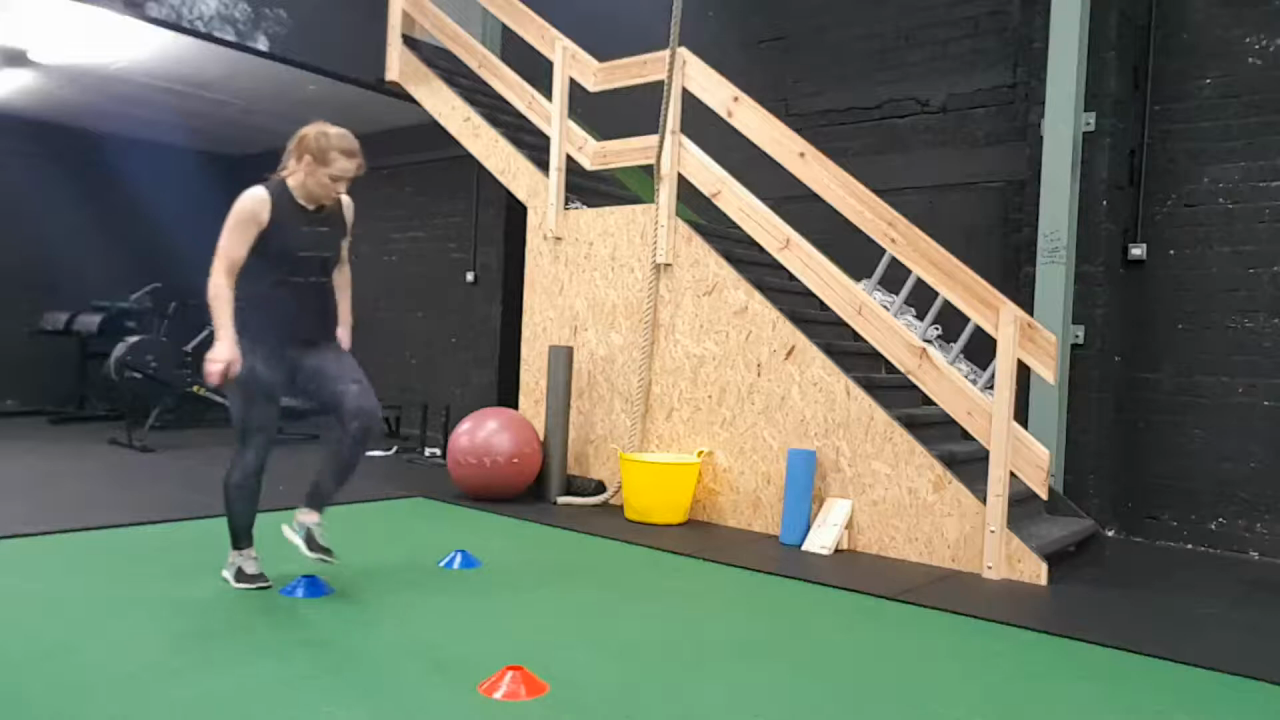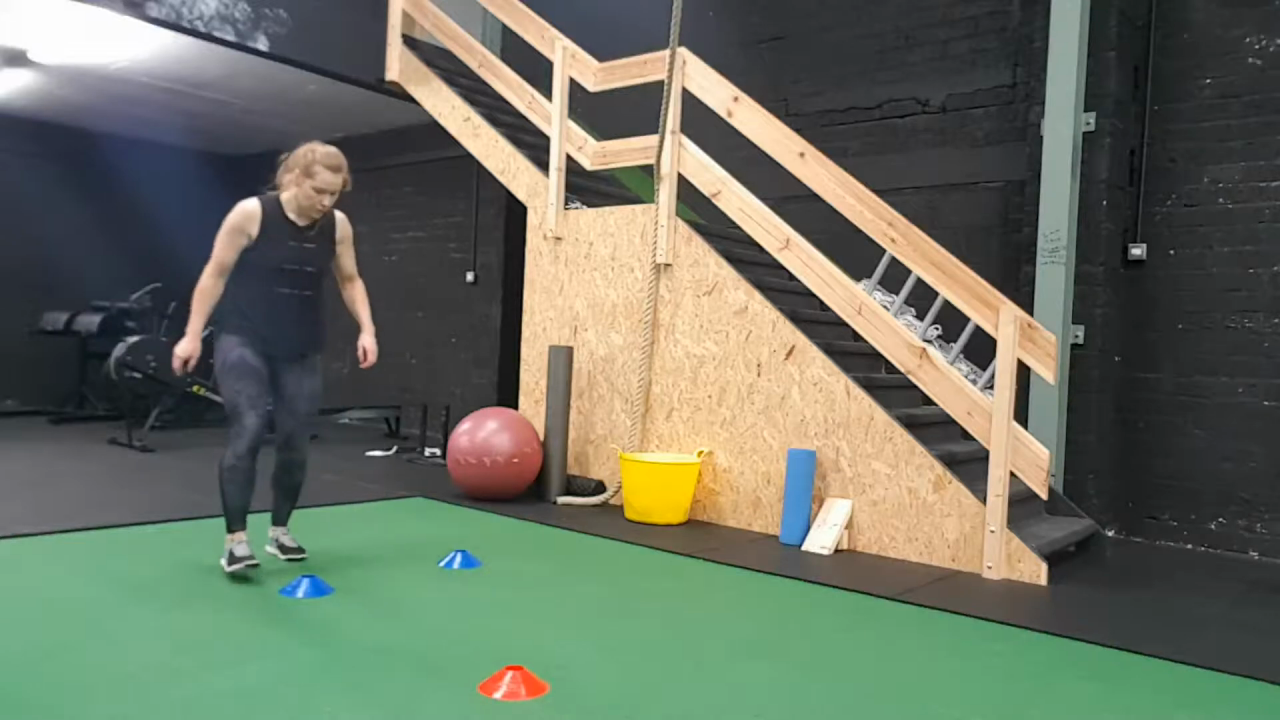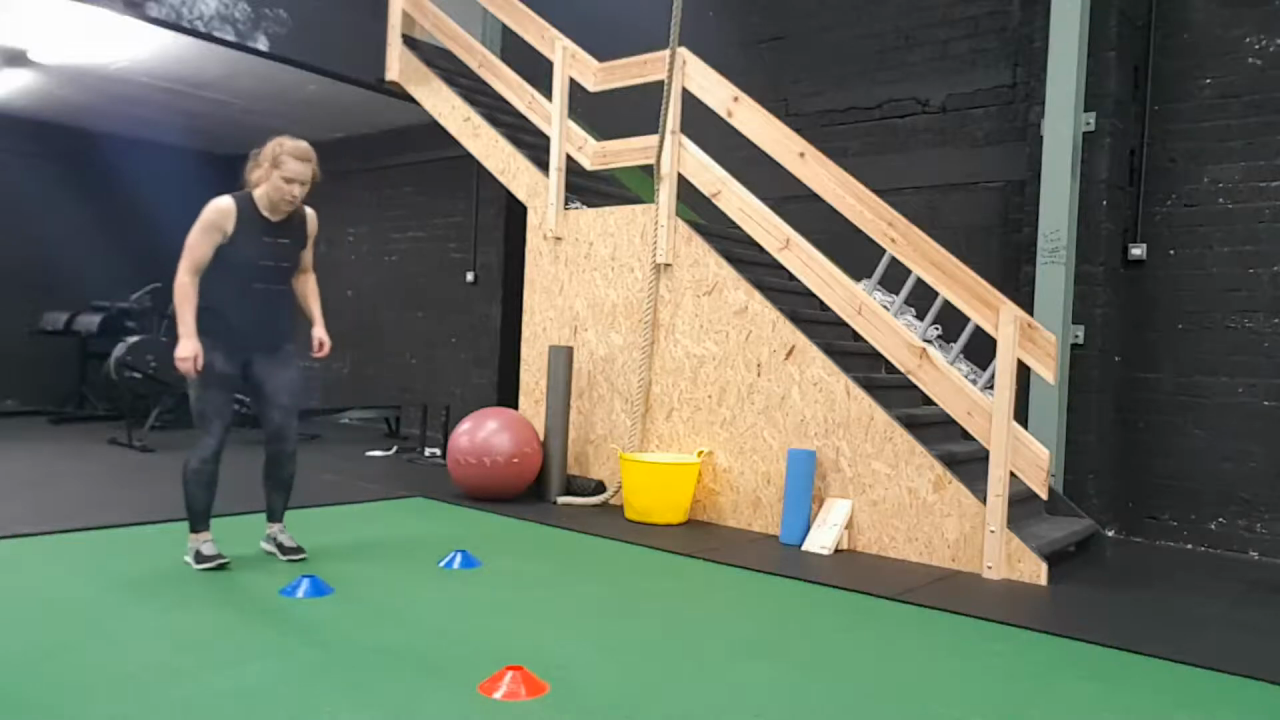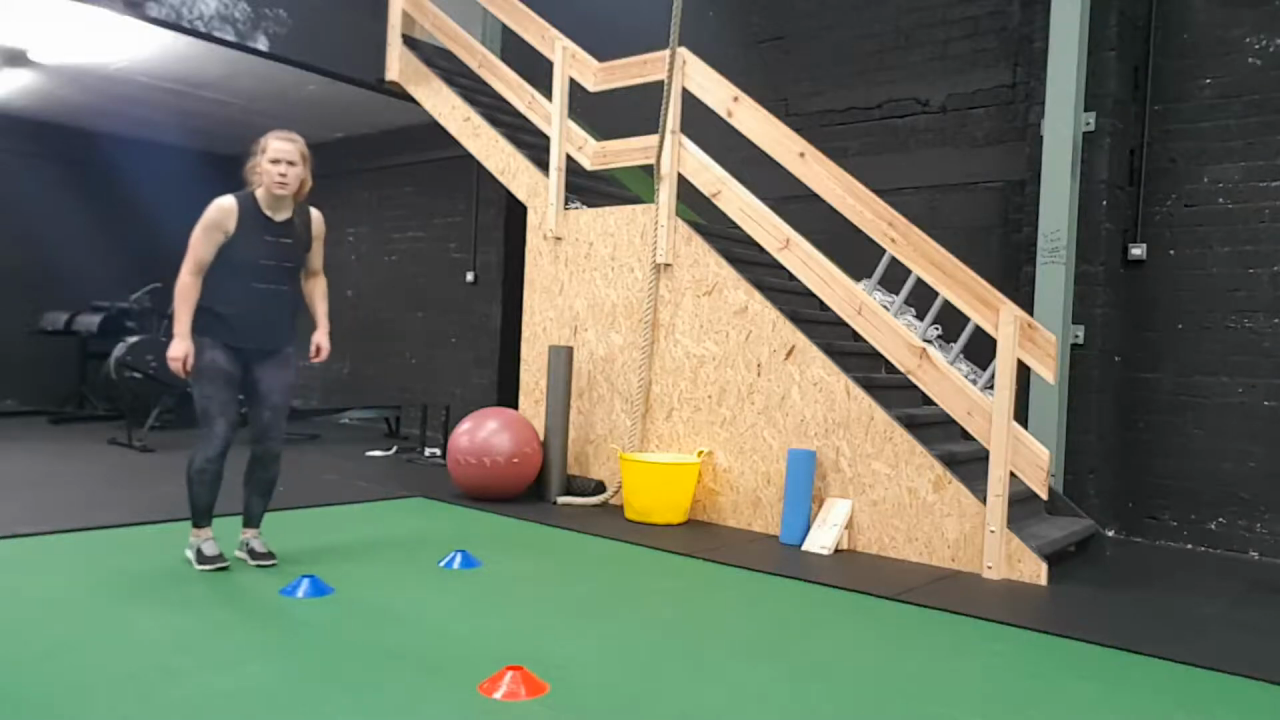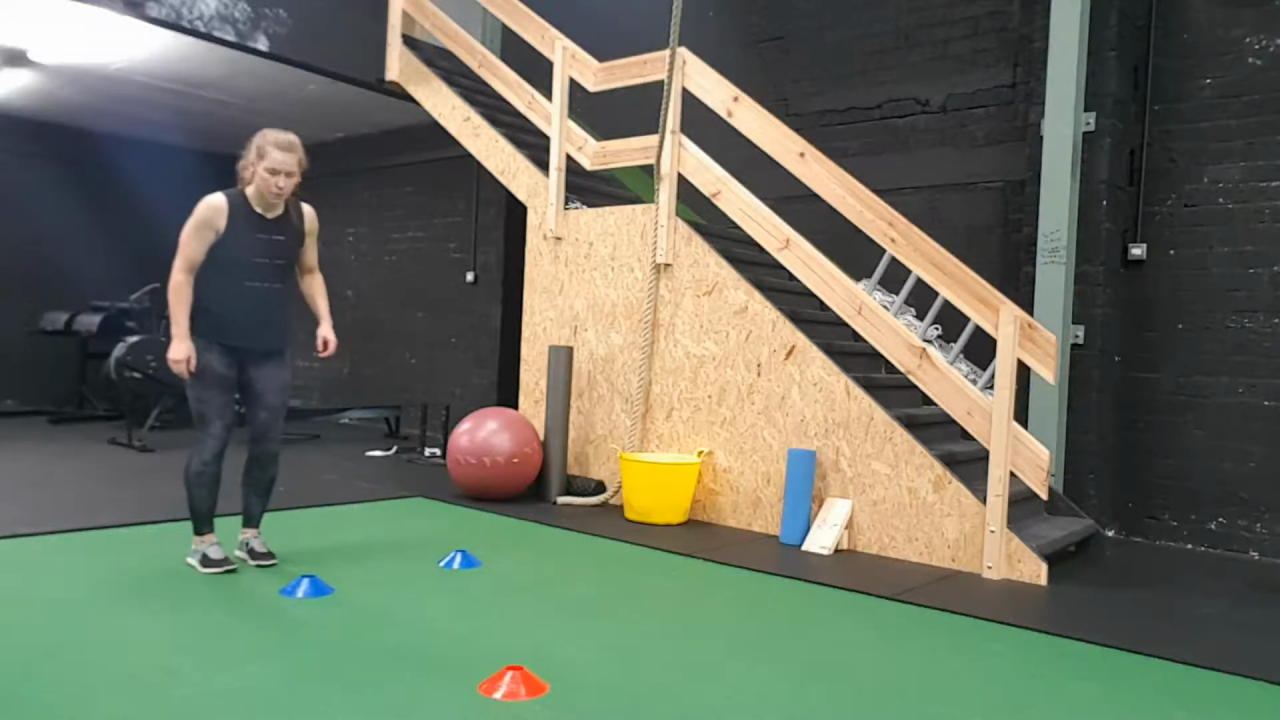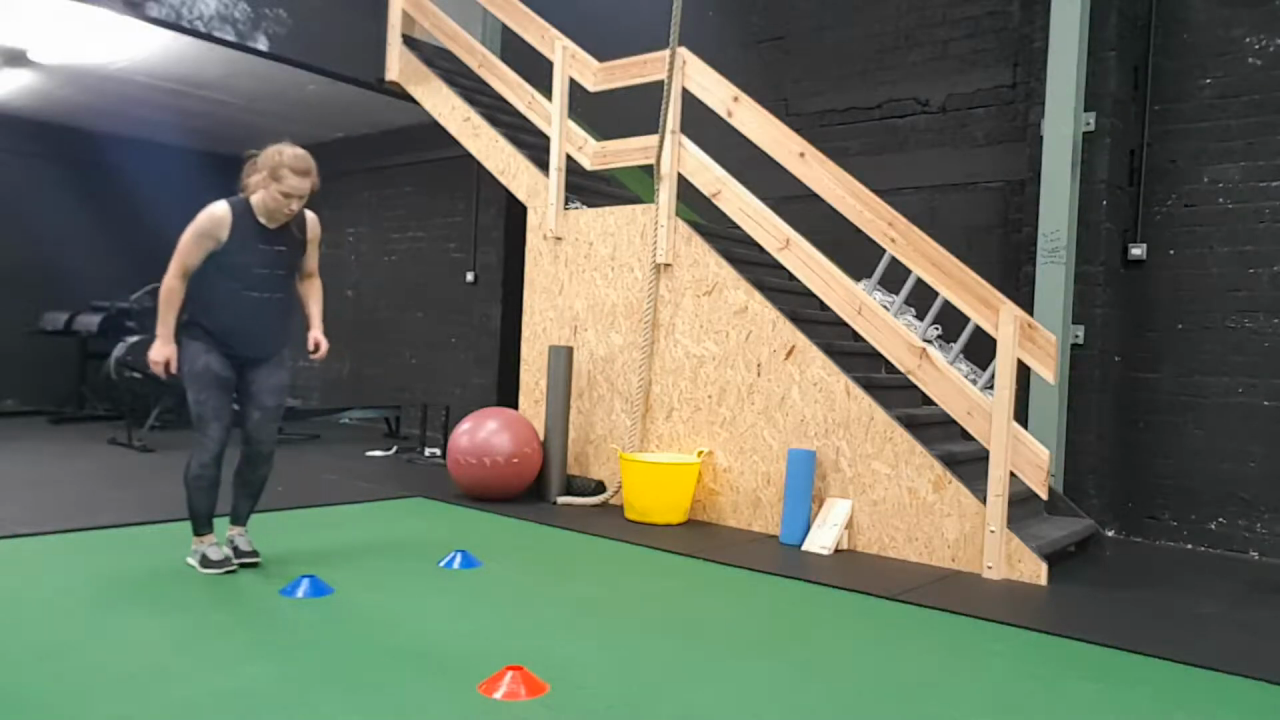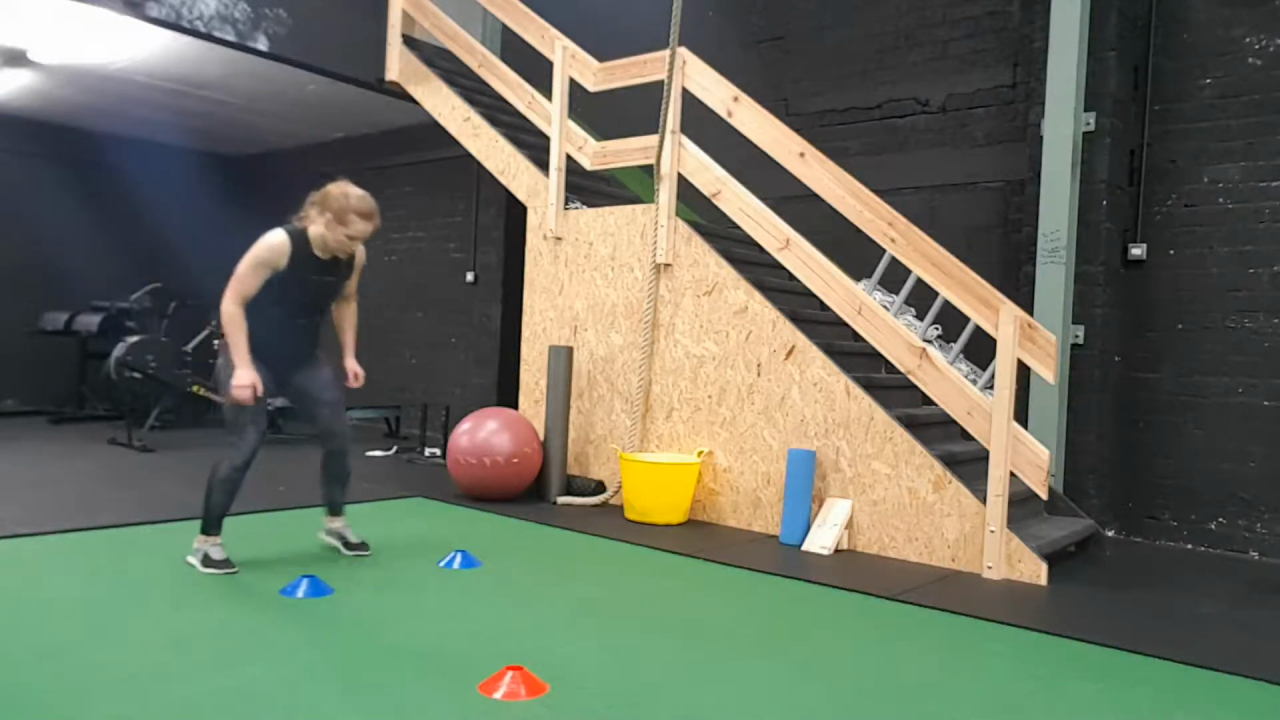
dt=0.4s
person 1, frame 1
left shoulder: (341, 211)
right shoulder: (259, 202)
right elbow: (223, 274)
left wrist: (343, 324)
right wrist: (226, 339)
left hip: (317, 345)
right hip: (258, 347)
left knee: (365, 413)
right knee: (253, 449)
left ankle: (309, 519)
right ankle: (240, 556)
person 1, frame 2
left shoulder: (338, 226)
right shoulder: (251, 214)
left elbow: (350, 281)
right elbow: (214, 275)
left wrist: (366, 329)
right wrist: (193, 335)
left hip: (301, 353)
right hip: (243, 343)
left knee: (294, 445)
right knee: (248, 434)
left ankle: (280, 530)
right ankle: (235, 538)
person 1, frame 3
left shoulder: (306, 221)
right shoulder: (224, 211)
right elbow: (188, 274)
left wrist: (317, 322)
right wrist: (187, 336)
left hip: (275, 348)
right hip: (217, 345)
left knee: (284, 437)
right knee: (212, 440)
left ankle: (276, 528)
right ankle: (198, 538)
person 1, frame 4
left shoulder: (312, 222)
right shoulder: (226, 210)
right elbow: (191, 273)
left wrist: (321, 326)
right wrist: (182, 335)
left hip: (275, 350)
right hip: (217, 344)
left knee: (269, 443)
right knee: (216, 438)
left ankle: (251, 534)
right ankle: (200, 535)
person 1, frame 5
left shoulder: (305, 218)
right shoulder: (216, 208)
left elbow: (309, 273)
right elbow: (183, 273)
left wrist: (324, 321)
right wrist: (180, 337)
left hip: (271, 350)
right hip: (213, 346)
left knee: (267, 442)
right knee: (213, 440)
left ankle: (251, 534)
right ankle: (202, 541)
person 1, frame 6
left shoulder: (308, 226)
right shoulder: (220, 217)
left elbow: (308, 277)
right elbow: (177, 275)
left wrist: (316, 325)
right wrist: (164, 338)
left hip: (270, 353)
right hip: (208, 346)
left knee: (261, 443)
right knee: (213, 442)
left ankle: (237, 531)
right ankle: (202, 541)
person 1, frame 7
left shoulder: (355, 255)
right shoulder: (279, 244)
right elbow: (231, 301)
left wrist: (349, 355)
right wrist: (242, 366)
left hip: (303, 360)
right hip: (252, 354)
left knee: (337, 434)
right knee: (244, 444)
left ankle: (336, 523)
right ankle: (206, 542)
